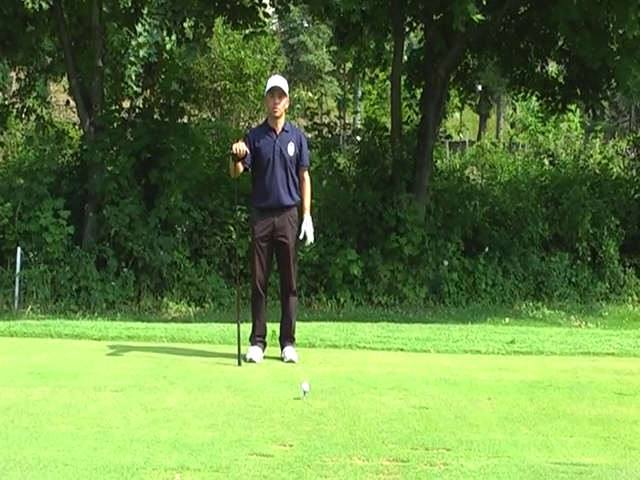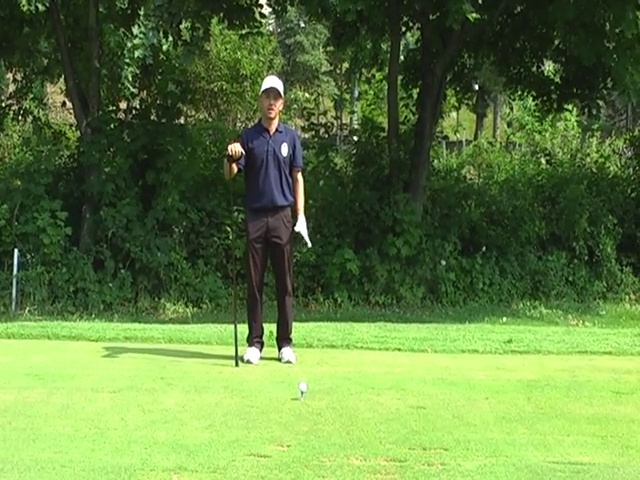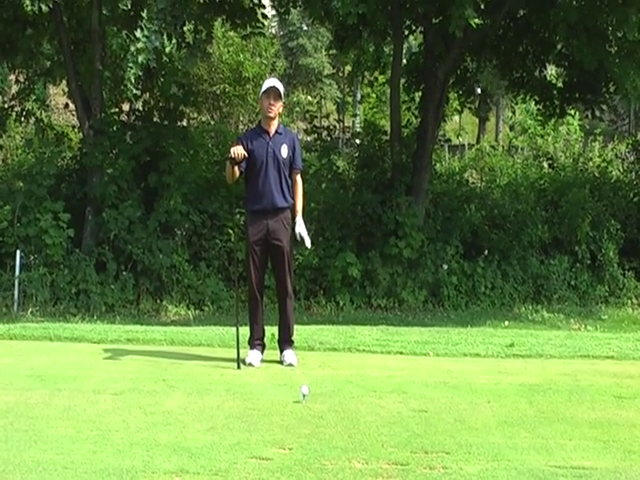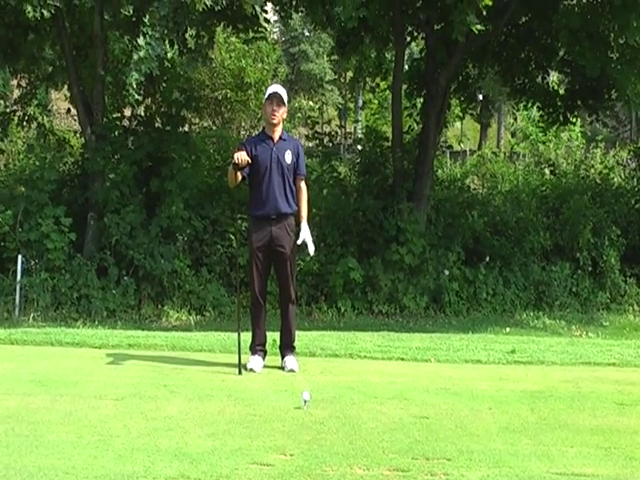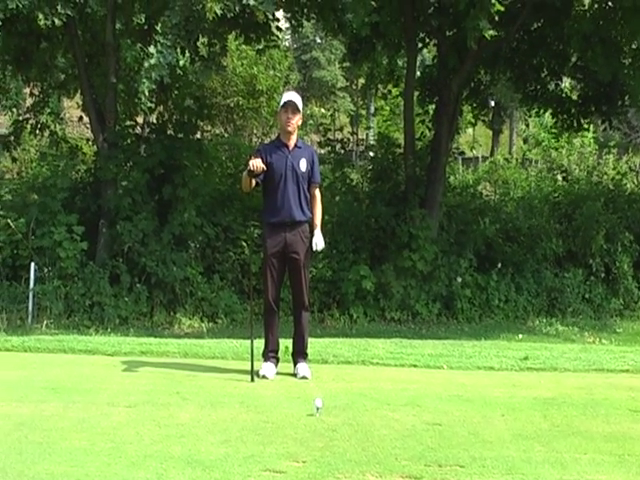
dt=0.4s
person 1, frame 1
left shoulder: (297, 136)
right shoulder: (254, 136)
left elbow: (304, 177)
right elbow: (236, 173)
left wrist: (307, 215)
right wrist: (235, 156)
left hip: (288, 215)
right hip: (261, 216)
left knee: (289, 282)
right knee: (259, 281)
left ankle: (288, 342)
right ankle: (257, 341)
person 1, frame 2
left shoulder: (291, 137)
right shoulder: (247, 136)
left elbow: (297, 177)
right elbow: (230, 174)
left wrist: (301, 216)
right wrist: (230, 157)
left hip: (282, 216)
right hip: (255, 217)
left knee: (284, 283)
right knee: (254, 283)
left ankle: (285, 343)
right ankle: (254, 342)
person 1, frame 3
left shoulder: (290, 139)
right shoulder: (247, 138)
left elbow: (296, 179)
right elbow: (231, 178)
left wrist: (299, 217)
right wrist: (233, 160)
left hip: (282, 218)
right hip: (255, 219)
left knee: (285, 285)
right knee: (255, 285)
left ankle: (286, 345)
right ankle: (256, 345)
person 1, frame 4
left shoulder: (294, 145)
right shoulder: (251, 144)
left elbow: (300, 186)
right elbow: (233, 183)
left wrist: (304, 223)
right wrist: (235, 165)
left hip: (285, 224)
right hip: (258, 224)
left knee: (287, 291)
right knee: (257, 290)
left ankle: (288, 351)
right ankle: (257, 351)
person 1, frame 5
left shoulder: (309, 153)
right shoulder: (265, 151)
left elbow: (315, 193)
right elbow: (247, 188)
left wrist: (317, 229)
right wrist: (250, 171)
left hip: (300, 231)
right hip: (273, 232)
left knee: (301, 298)
right knee: (271, 297)
left ankle: (300, 358)
right ankle: (270, 357)
